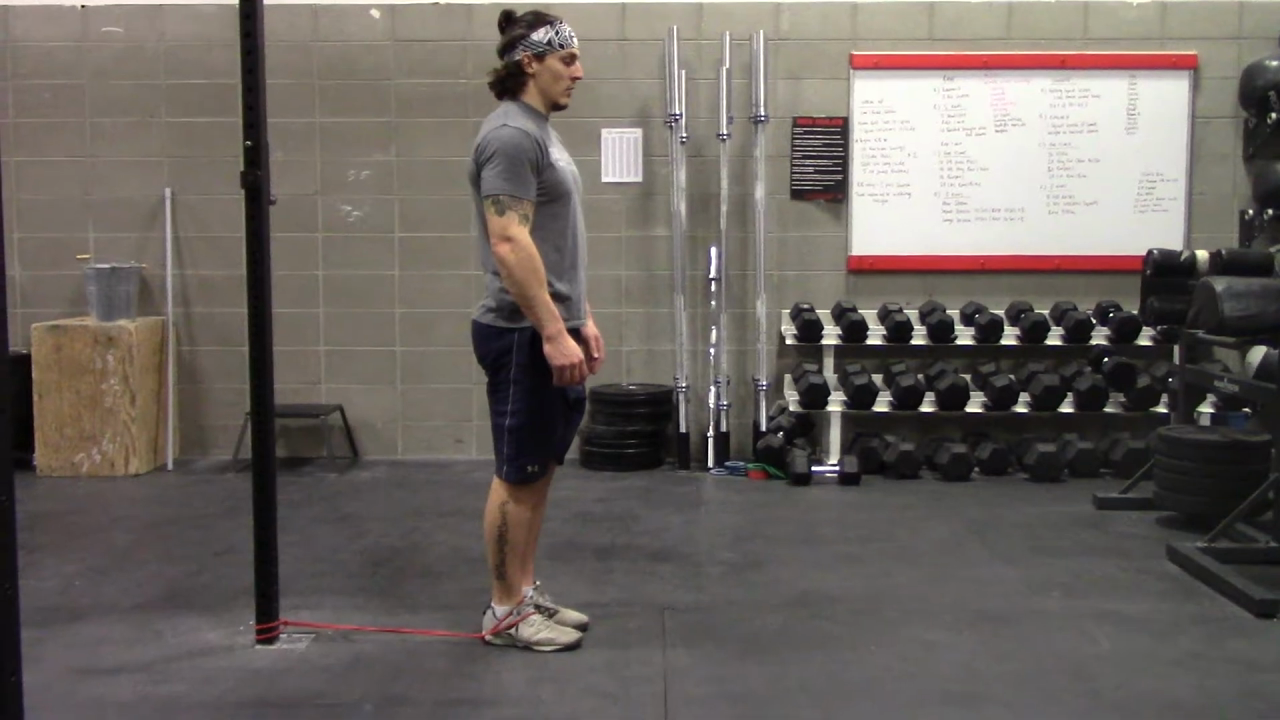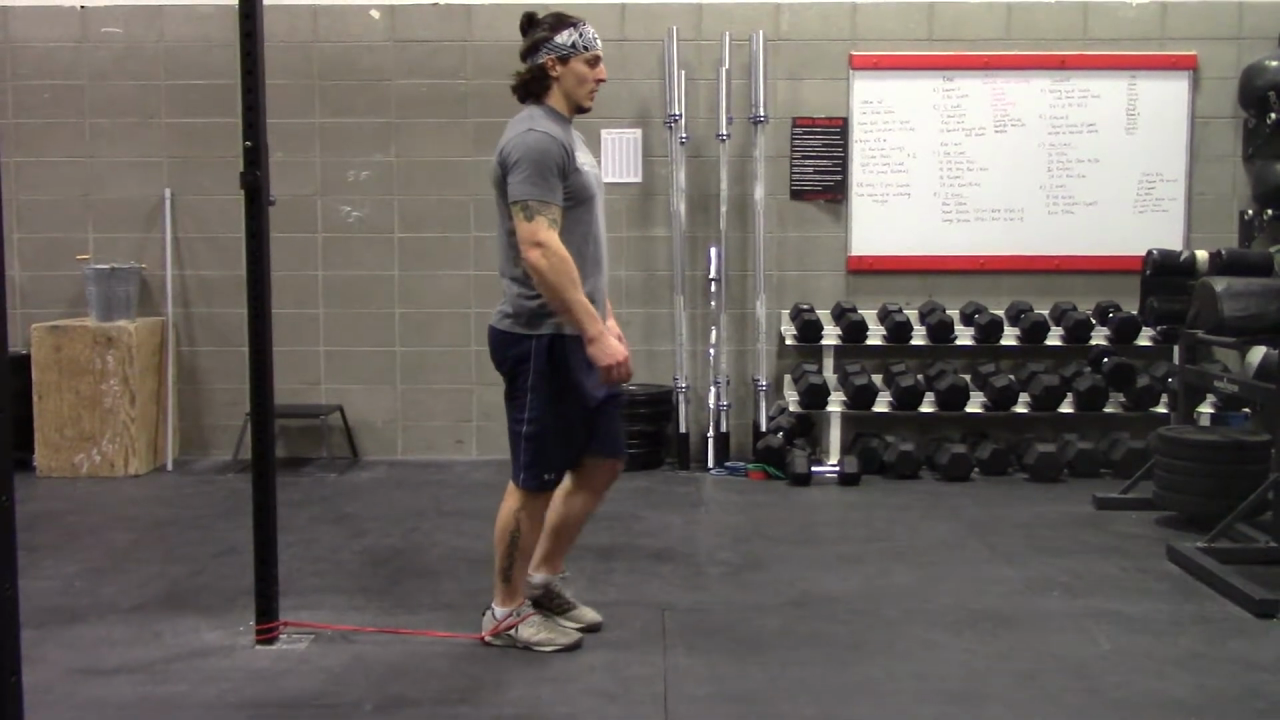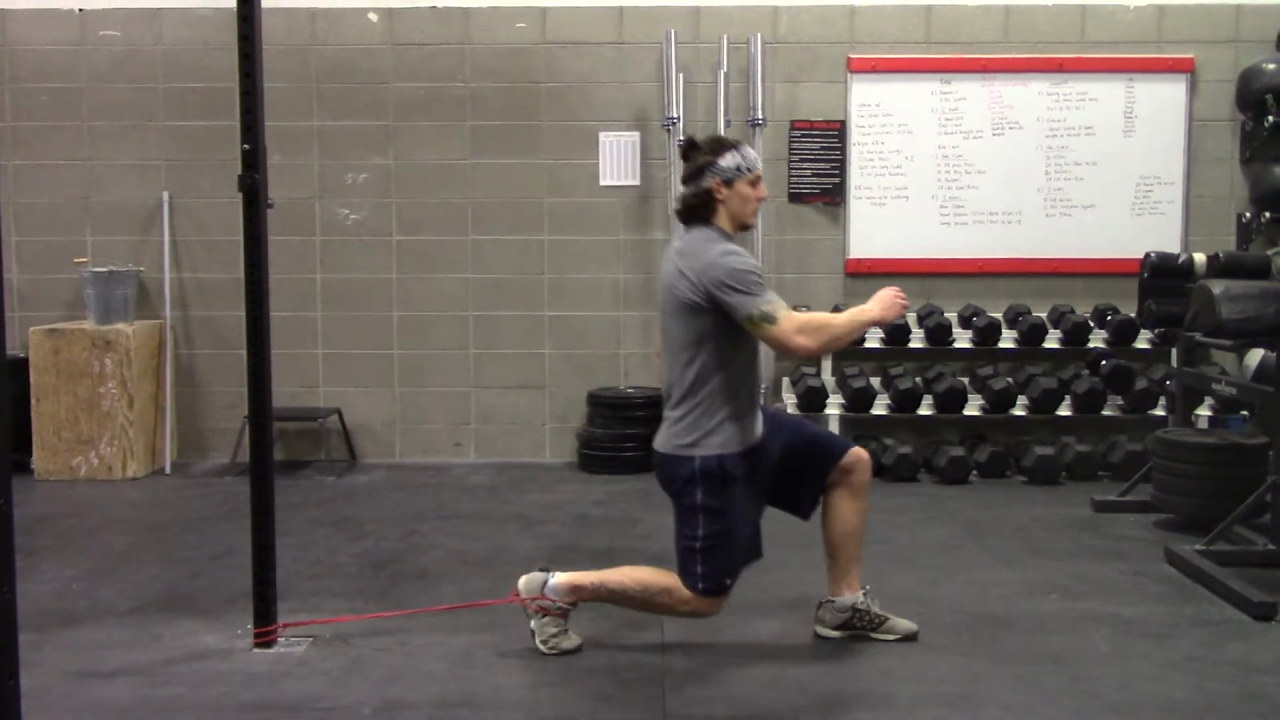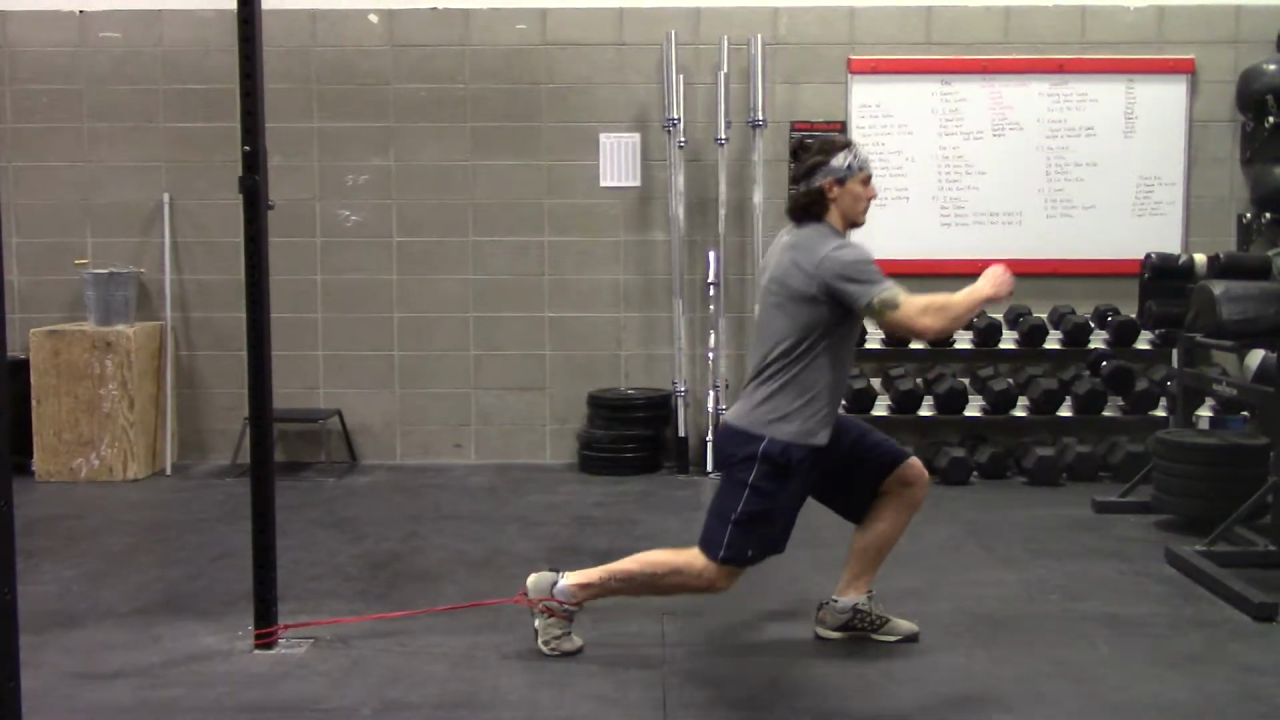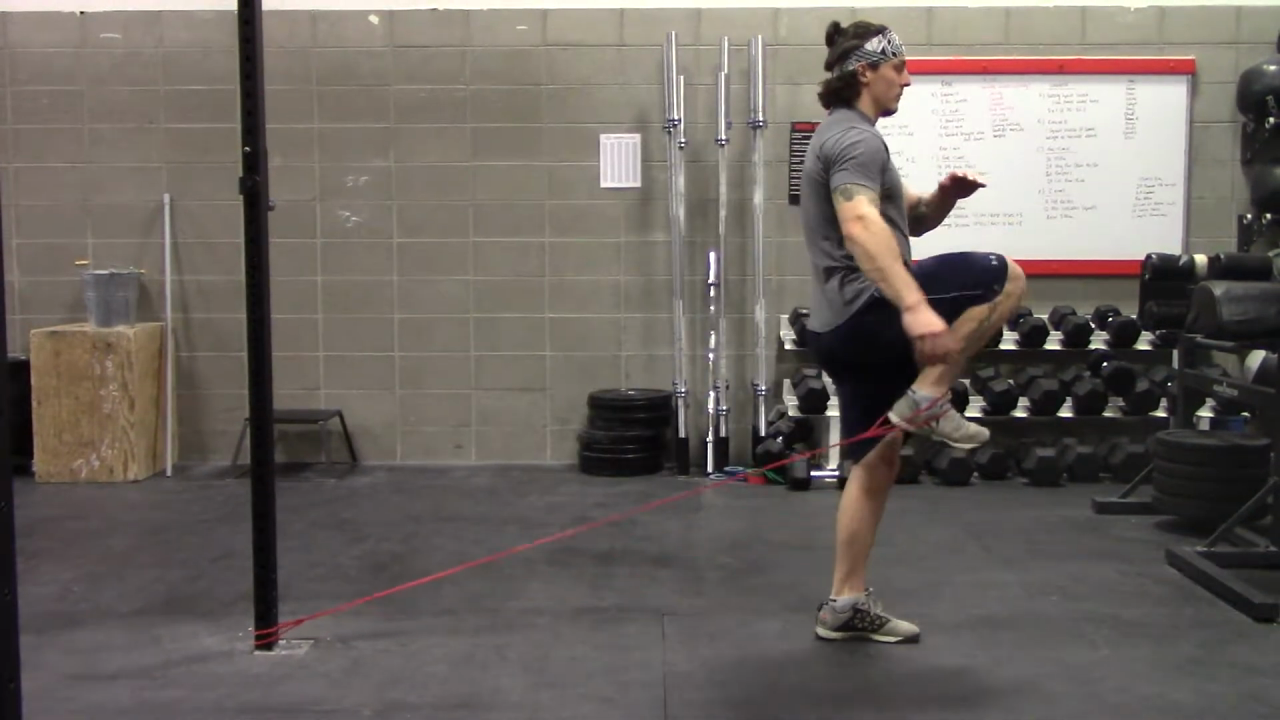
dt=0.7s
person 1, frame 1
left shoulder: (539, 133)
right shoulder: (511, 136)
right elbow: (511, 243)
left wrist: (580, 321)
right wrist: (554, 335)
left hip: (549, 330)
right hip: (524, 336)
left knee: (540, 472)
right knee: (519, 475)
left ankle: (526, 593)
right ankle: (505, 611)
person 1, frame 2
left shoulder: (561, 134)
right shoulder: (536, 139)
right elbow: (539, 249)
left wrist: (606, 320)
right wrist: (599, 335)
left hip: (573, 337)
right hip: (542, 340)
left knee: (601, 463)
right knee: (536, 480)
left ankle: (541, 581)
right ankle: (506, 613)
person 1, frame 3
left shoulder: (692, 246)
right shoulder: (721, 259)
right elbow: (799, 339)
right wrist: (870, 312)
left hip: (741, 428)
right hip: (708, 456)
left knee: (852, 465)
right knee: (702, 596)
left ankle: (845, 603)
right ankle: (554, 589)
person 1, frame 4
left shoulder: (799, 243)
right shoulder: (833, 255)
right elbow: (920, 322)
left wrist: (821, 400)
right wrist: (982, 293)
left hip: (803, 426)
right hip: (770, 441)
left knee: (907, 480)
right knee: (714, 570)
left ankle: (848, 606)
right ankle: (561, 592)
person 1, frame 5
left shoulder: (848, 136)
right shoulder: (853, 137)
left elbow: (907, 218)
right elbow: (861, 226)
left wrist: (944, 195)
right wrist: (914, 306)
left hip: (847, 325)
right hip: (868, 310)
left knee: (876, 463)
right knee: (1003, 280)
left ankle: (846, 605)
right ankle: (925, 400)
